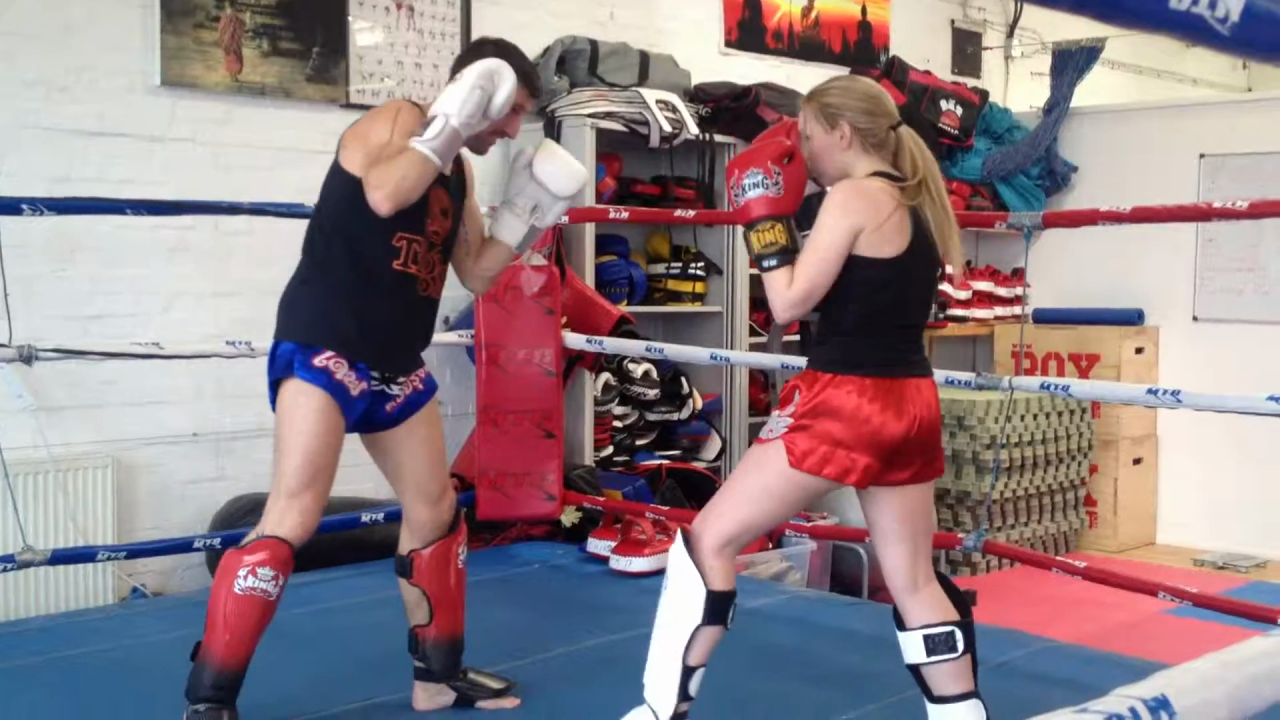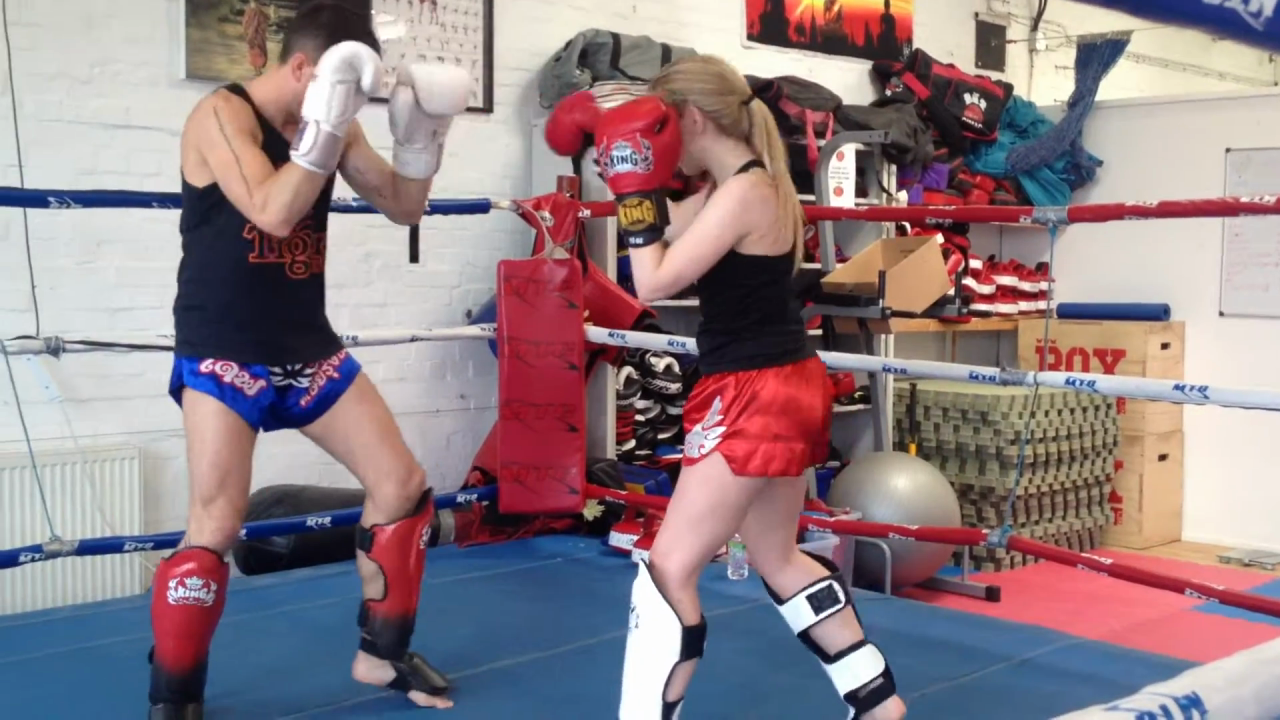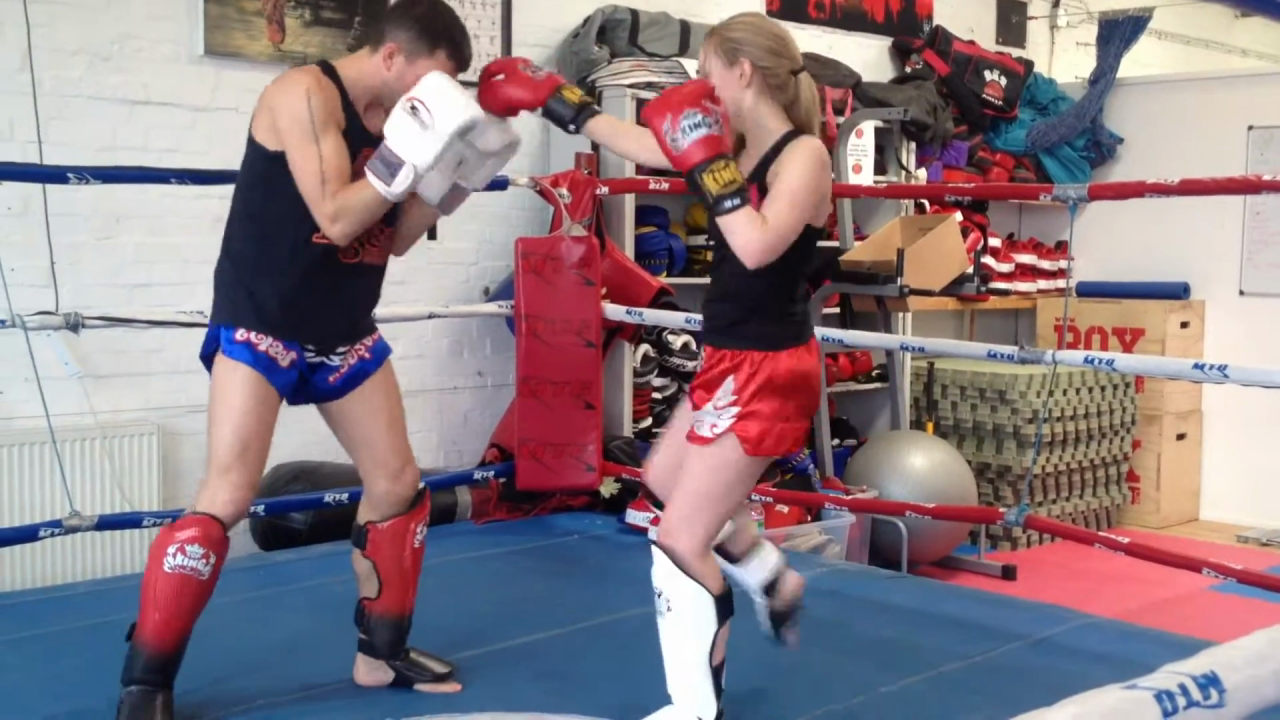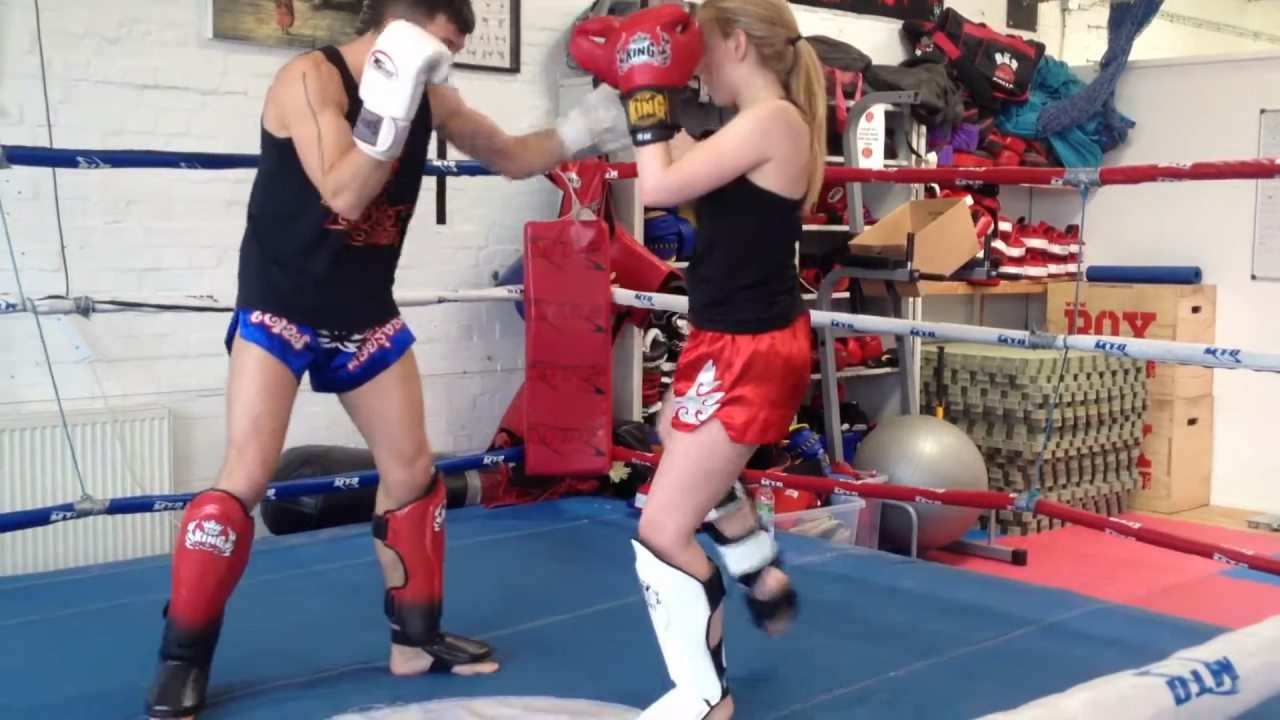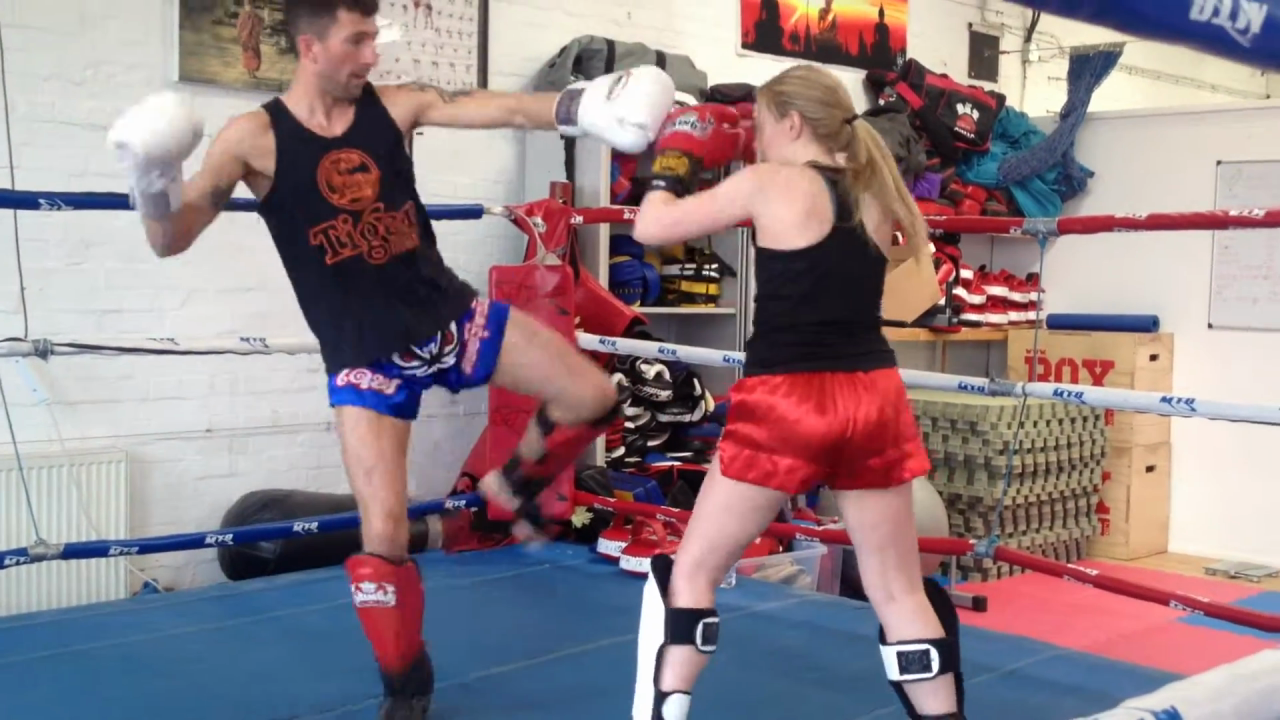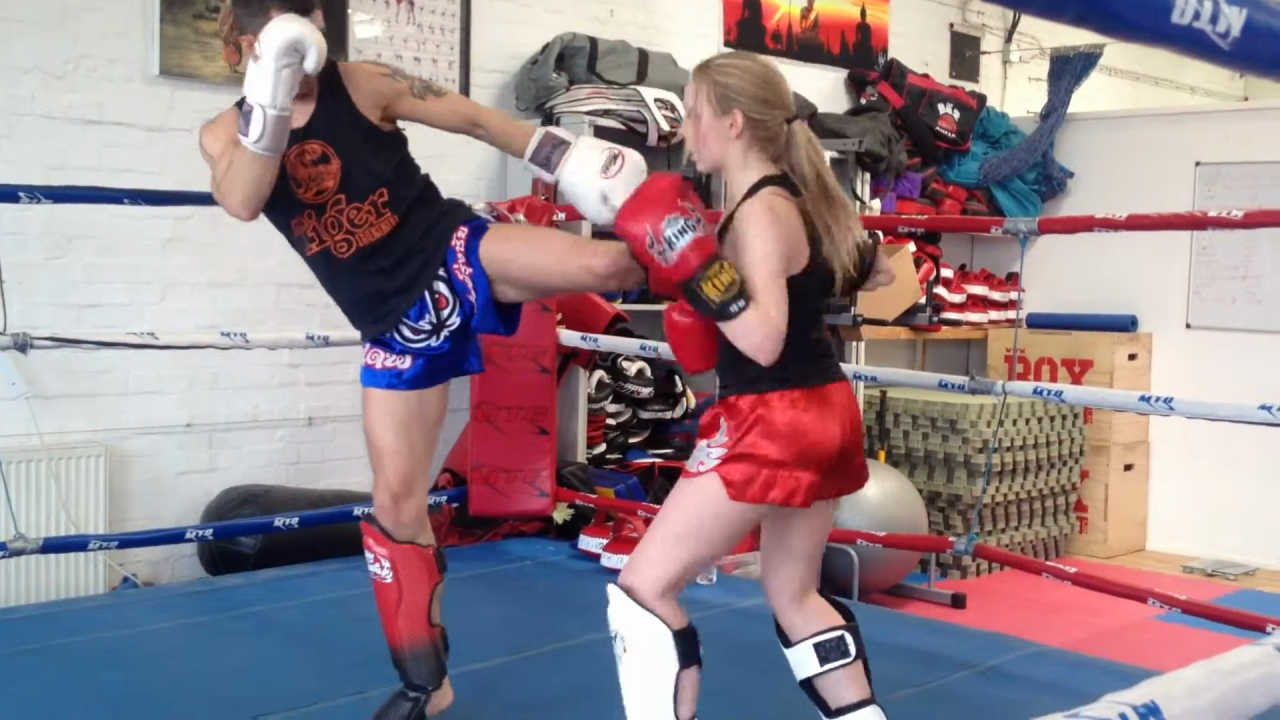
dt=0.7s
person 1, frame 1
left shoulder: (458, 170)
right shoulder: (393, 123)
left elbow: (475, 272)
right elbow: (383, 196)
left wrist: (527, 208)
right wrist: (451, 121)
left hip: (394, 361)
right hip: (322, 348)
left knee: (436, 511)
right knee: (292, 517)
person 1, frame 2
left shoulder: (330, 123)
right shoulder: (221, 115)
left elbow: (402, 206)
right elbow: (272, 215)
left wrist: (420, 133)
right wrist: (324, 122)
left hip: (309, 347)
right hip: (222, 352)
left knee: (402, 487)
right knee: (214, 527)
left ankle: (383, 650)
person 1, frame 3
left shoulder: (395, 114)
right shoulder: (306, 94)
left elbow: (396, 234)
right elbow: (336, 220)
left wrist: (459, 165)
right wrist: (412, 150)
left hip: (344, 331)
right hip: (261, 323)
left knee: (398, 486)
right knee: (225, 500)
left ankle: (381, 650)
person 1, frame 4
left shoulder: (424, 91)
right shoulder: (312, 76)
left elbow: (507, 157)
right elbow: (345, 200)
left wrist: (590, 124)
right wrist: (386, 108)
left hip: (365, 314)
right hip: (279, 307)
left knee: (412, 474)
right knee: (245, 476)
left ankle: (415, 636)
right ankle: (183, 660)
person 1, frame 5
left shoulder: (392, 103)
right shoulder: (254, 136)
left elbow: (496, 107)
right elbow: (172, 238)
left wrist: (588, 105)
right wrist: (151, 175)
left hip: (450, 314)
right hip: (365, 357)
left knee: (594, 397)
right knee: (384, 532)
left ankle: (515, 485)
person 1, frame 6
left shoulder: (362, 84)
right shoulder: (224, 134)
left elbow: (472, 118)
right elbow: (241, 203)
left wrist: (565, 157)
right wrist: (271, 103)
left hip: (457, 253)
right hip: (396, 326)
left knee: (597, 263)
right knee: (396, 501)
person 2, frame 1
left shoulder: (852, 198)
right shoulder: (922, 203)
left elbow: (788, 305)
left wrist: (766, 218)
right wrist: (793, 216)
left hip: (844, 401)
right hip: (910, 402)
left knee: (709, 540)
right knee: (913, 577)
person 2, frame 2
left shoulder: (743, 194)
right shoulder: (760, 183)
left elbow: (653, 284)
right elbow: (682, 232)
left wrist: (633, 187)
right wrist: (634, 175)
left hip: (754, 396)
right hip: (791, 388)
left knee: (671, 569)
right knee: (777, 557)
person 2, frame 3
left shoulder: (805, 154)
right shoulder: (741, 145)
left elbow: (757, 249)
right elbow: (642, 146)
left wrist: (709, 164)
right wrist: (552, 99)
left hip: (765, 373)
right hip: (742, 366)
left knee: (681, 541)
right knee: (665, 478)
right ankle: (771, 578)
person 2, frame 4
left shoulder: (770, 124)
right shoulder: (778, 122)
left elbow: (654, 188)
right elbow: (684, 166)
left wrist: (649, 93)
right wrist: (643, 86)
left hip: (750, 353)
right hip: (745, 339)
left knee: (664, 530)
right knee: (693, 481)
right ankle: (767, 579)
person 2, frame 5
left shoulder: (769, 185)
right shoulder: (873, 195)
left elbow: (649, 229)
left wrist: (674, 158)
left hip: (785, 406)
right hip: (871, 398)
left knee: (690, 570)
right knee: (898, 589)
person 2, frame 6
left shoulder: (765, 213)
right shoulder: (785, 197)
left elbow: (764, 345)
left wrist: (695, 267)
left hip: (772, 425)
right hip: (818, 419)
left knee: (642, 586)
right knee: (793, 596)
